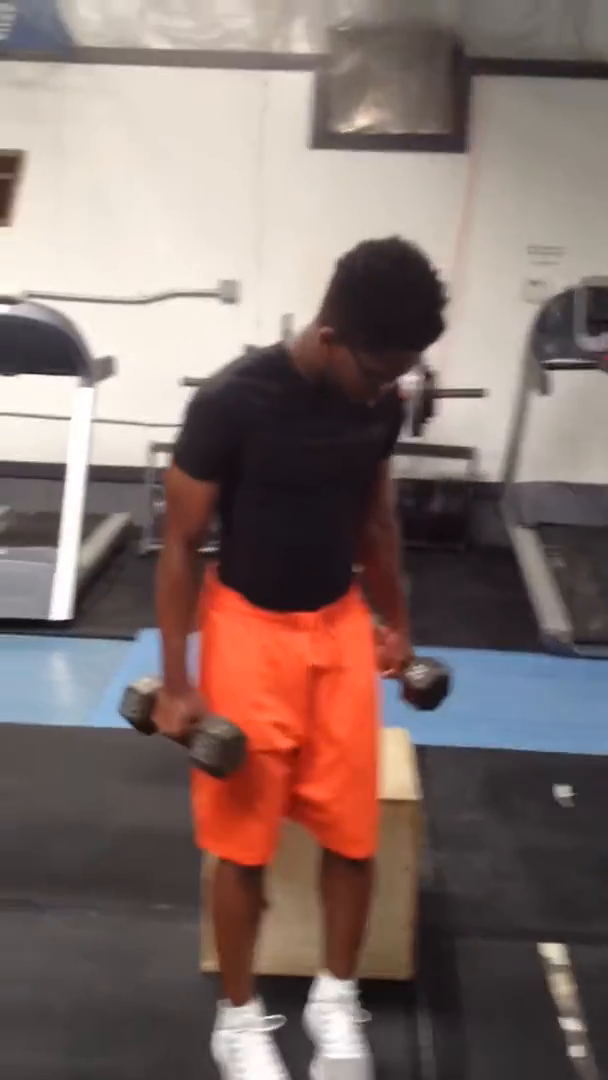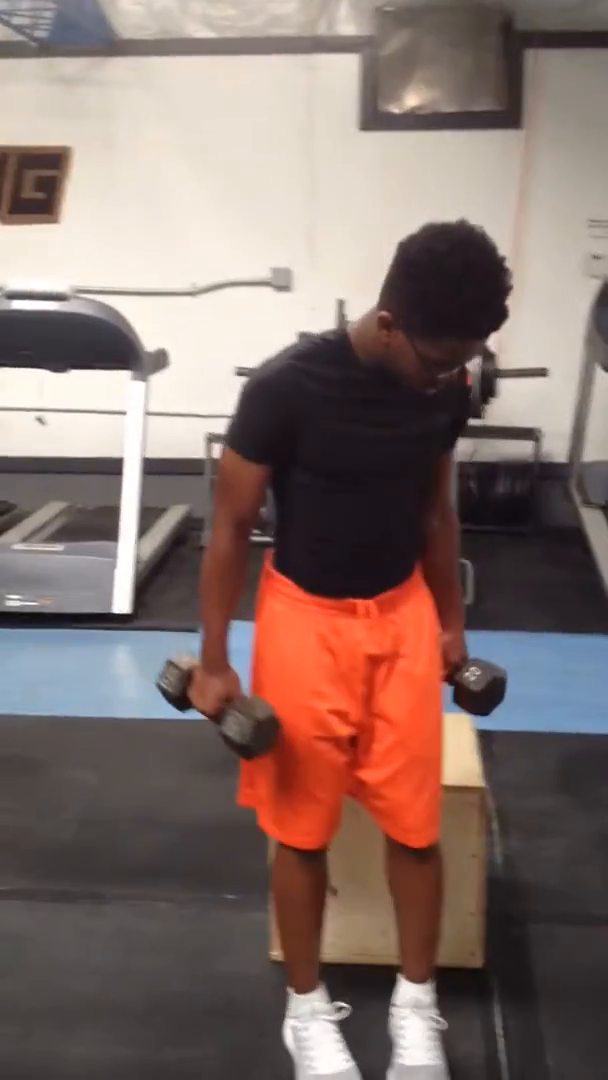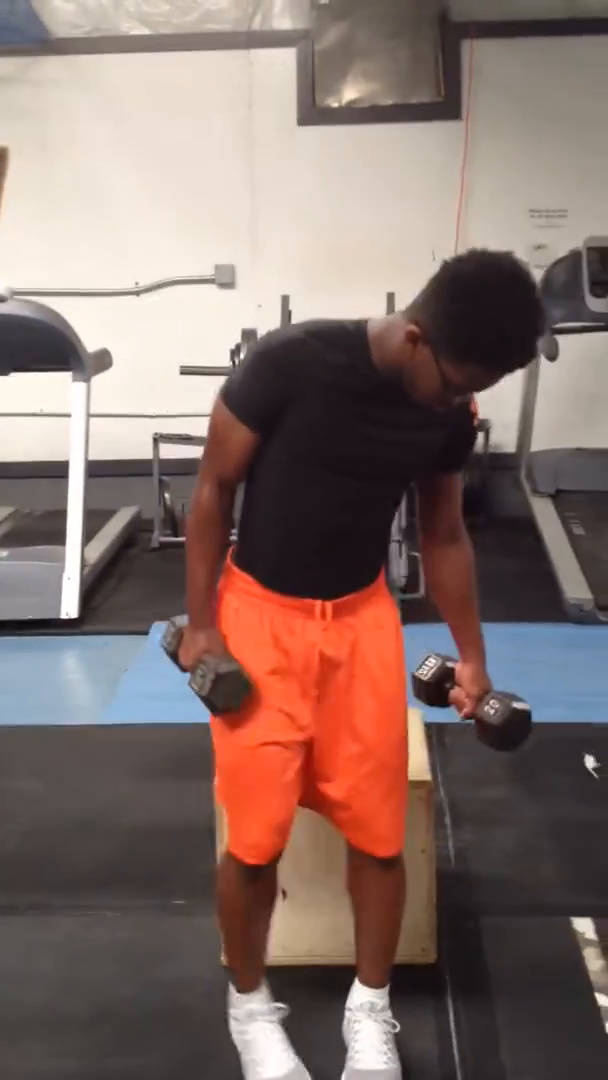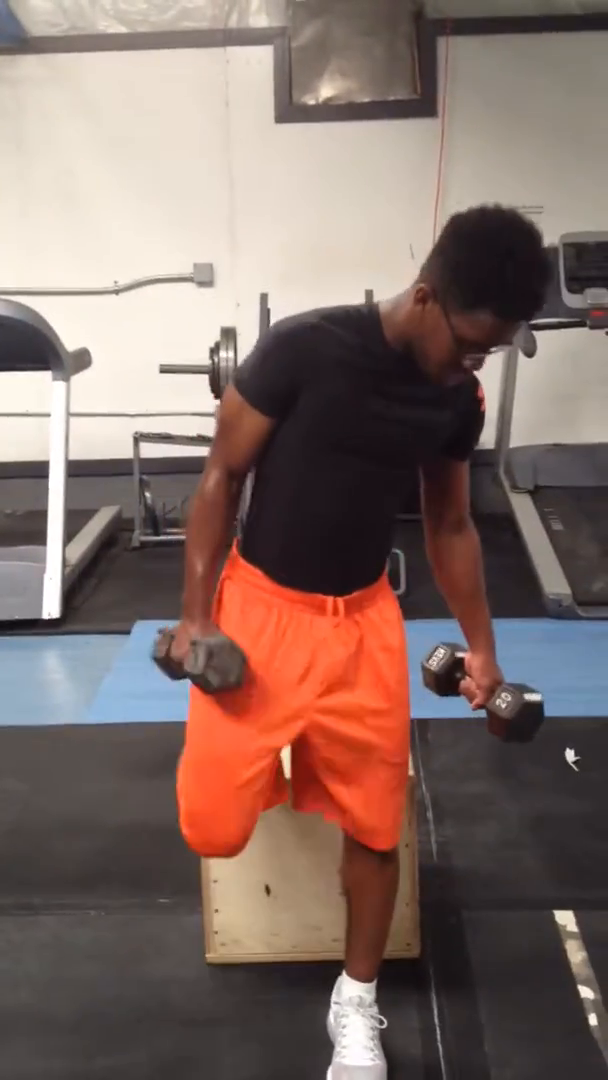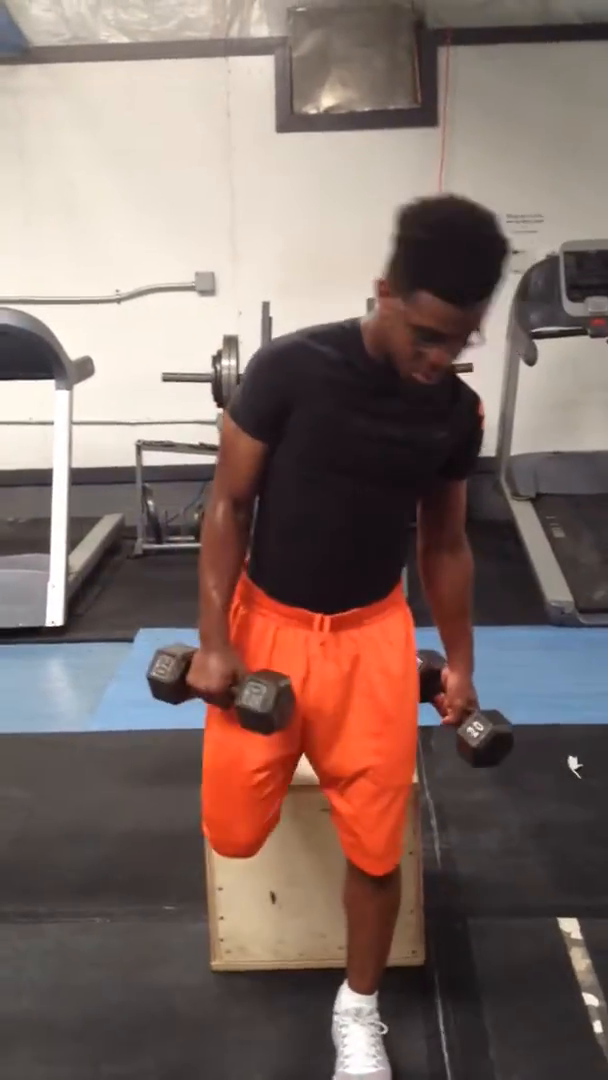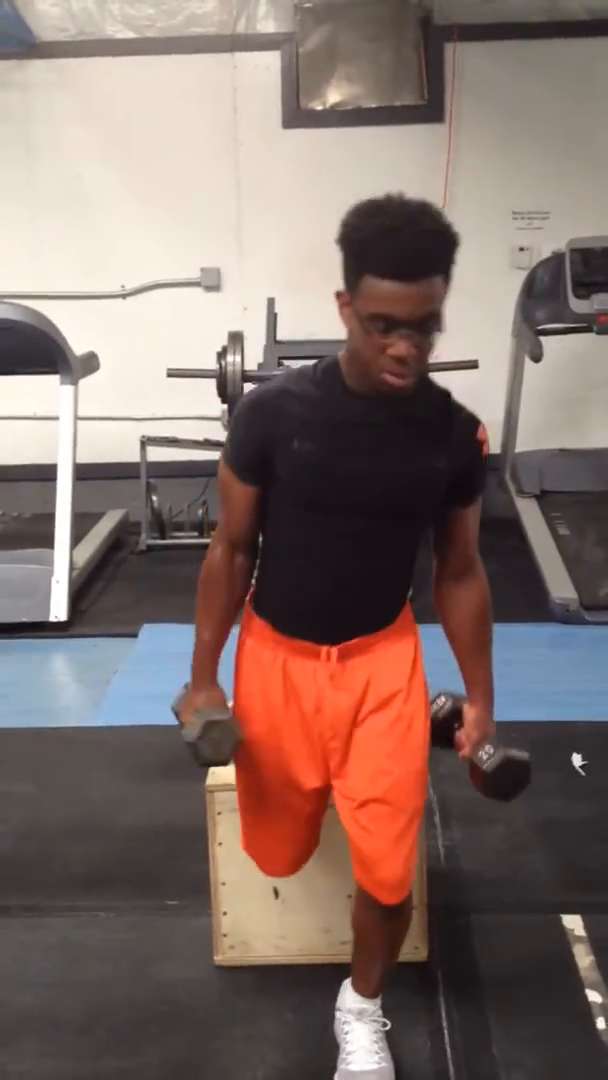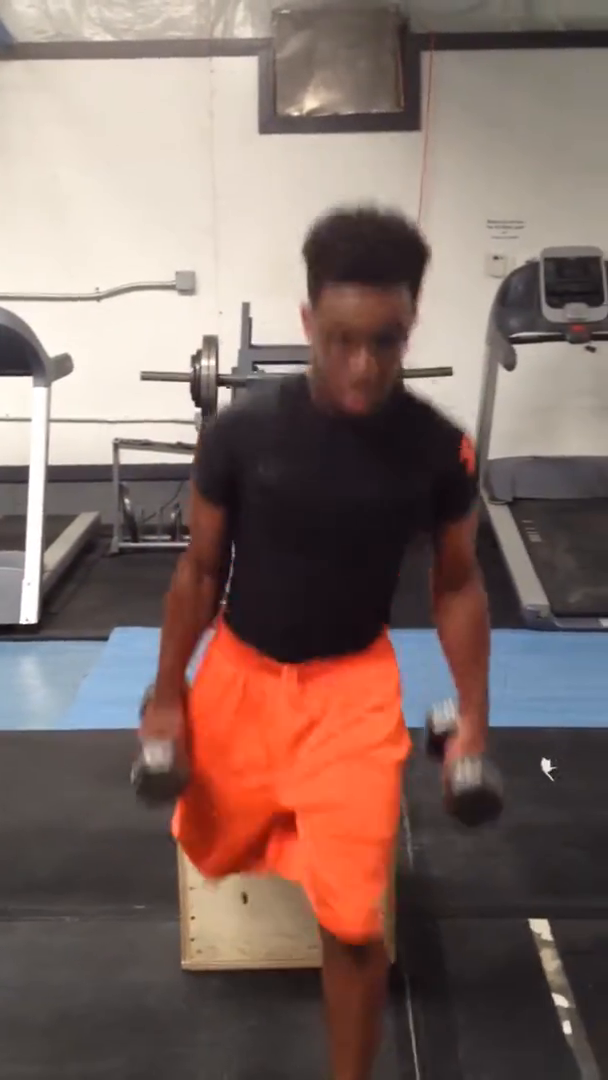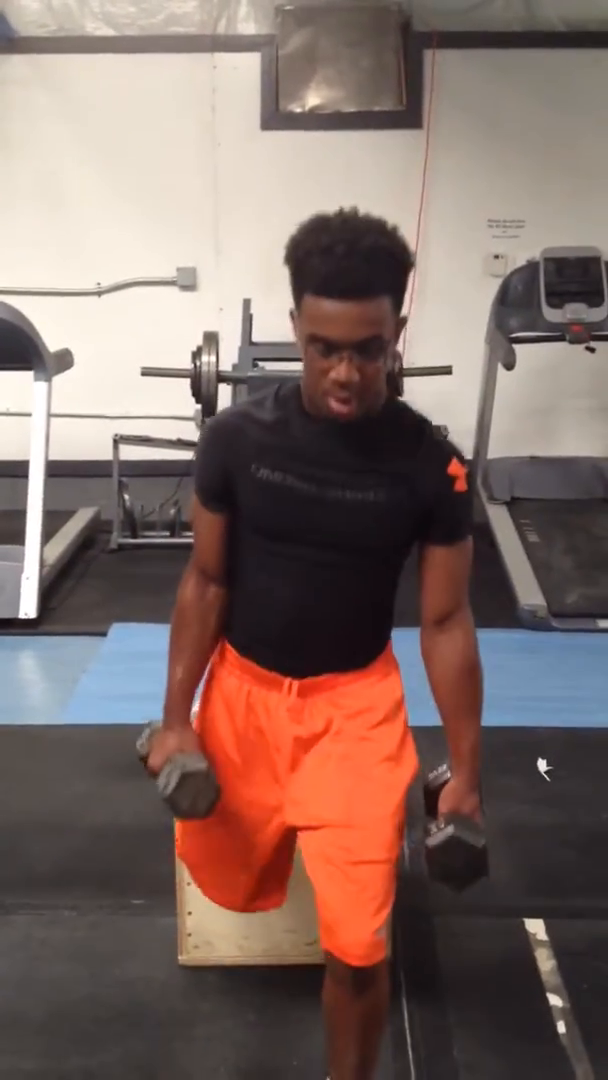
dt=0.4s
person 1, frame 1
left shoulder: (380, 403)
right shoulder: (230, 403)
right elbow: (179, 547)
left wrist: (396, 625)
right wrist: (175, 683)
left hip: (342, 629)
right hip: (249, 633)
left knee: (352, 833)
right knee: (243, 843)
left ankle: (336, 997)
person 1, frame 2
left shoulder: (447, 390)
right shoulder: (287, 387)
right elbow: (230, 528)
left wrist: (450, 619)
right wrist: (214, 663)
left hip: (404, 617)
right hip: (306, 621)
left knee: (416, 825)
right knee: (302, 828)
left ankle: (415, 1004)
right ankle: (308, 1009)
person 1, frame 3
left shoulder: (448, 415)
right shoulder: (288, 362)
left elbow: (444, 536)
right elbow: (214, 488)
left wrist: (472, 657)
right wrist: (201, 621)
left hip: (364, 620)
right hip: (262, 615)
left knee: (378, 830)
right knee: (256, 838)
left ankle: (369, 1009)
right ankle: (250, 1005)
person 1, frame 4
left shoulder: (457, 399)
right shoulder: (303, 348)
left elbow: (450, 527)
right elbow: (222, 477)
left wrist: (481, 648)
right wrist: (197, 612)
left hip: (365, 618)
right hip: (261, 603)
left knee: (374, 825)
right knee: (214, 824)
left ankle: (355, 1002)
right ankle: (212, 732)
person 1, frame 5
left shoulder: (456, 411)
right shoulder: (289, 369)
left elbow: (445, 542)
right elbow: (228, 506)
left wrist: (460, 664)
right wrist: (213, 641)
left hip: (372, 636)
right hip: (266, 624)
left knee: (374, 845)
right knee: (236, 831)
right ankle: (284, 748)
person 1, frame 6
left shoulder: (455, 434)
right shoulder: (273, 413)
left elbow: (460, 572)
right elbow: (231, 551)
left wrist: (481, 700)
right wrist: (203, 677)
left hip: (382, 662)
right hip: (277, 658)
left knee: (387, 871)
right knee: (277, 852)
right ankle: (318, 835)
person 1, frame 7
left shoulder: (437, 448)
right shoulder: (239, 431)
left elbow: (457, 583)
right elbow: (200, 568)
left wrist: (474, 721)
right wrist: (166, 696)
left hip: (353, 689)
right hip: (240, 674)
left knee: (352, 917)
right knee: (214, 849)
right ankle: (268, 815)
person 1, frame 8
left shoulder: (430, 464)
right shoulder: (234, 437)
left elbow: (446, 624)
right elbow: (205, 583)
left wrist: (465, 773)
right wrist: (177, 718)
left hip: (355, 703)
right hip: (241, 690)
left knee: (356, 940)
right knee: (224, 877)
right ankle: (278, 831)
